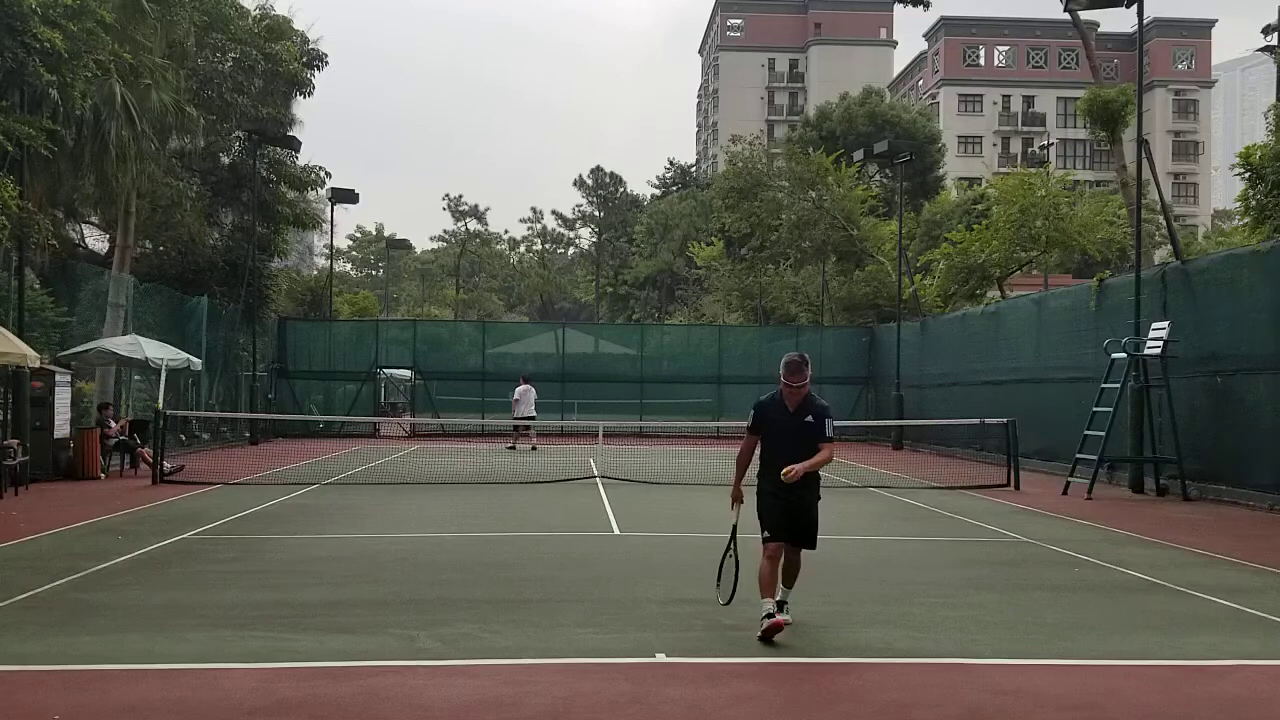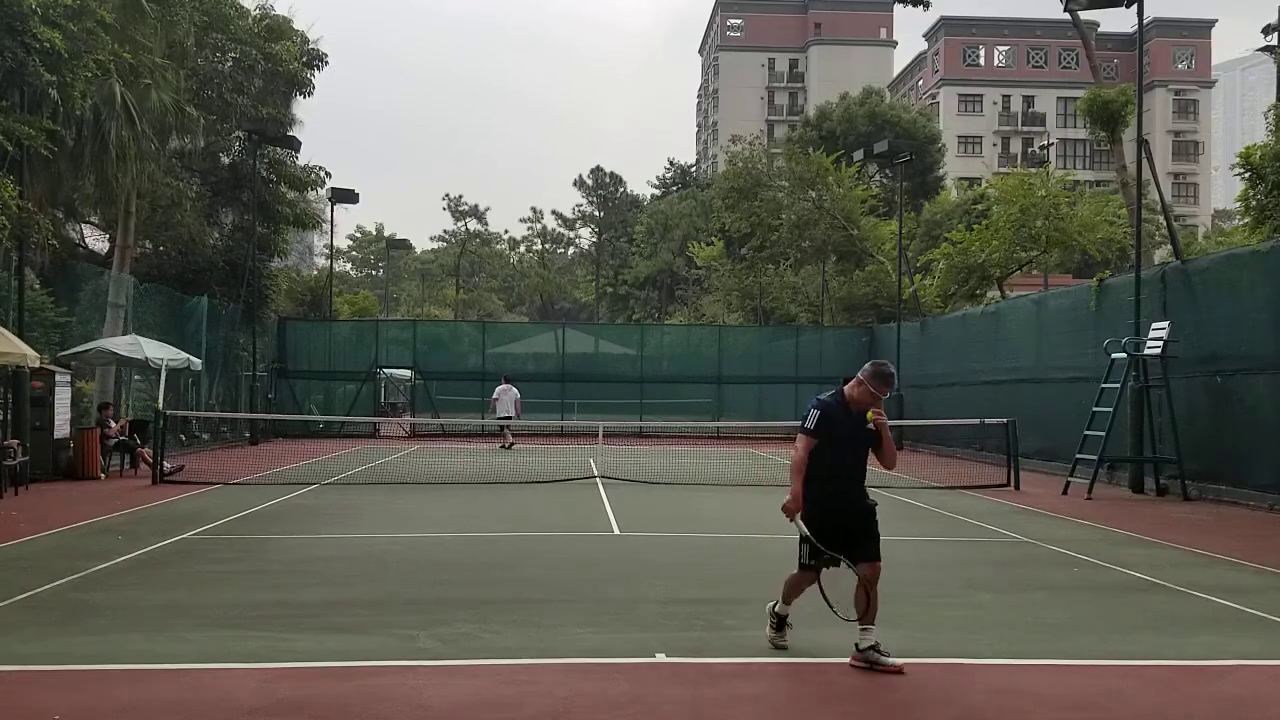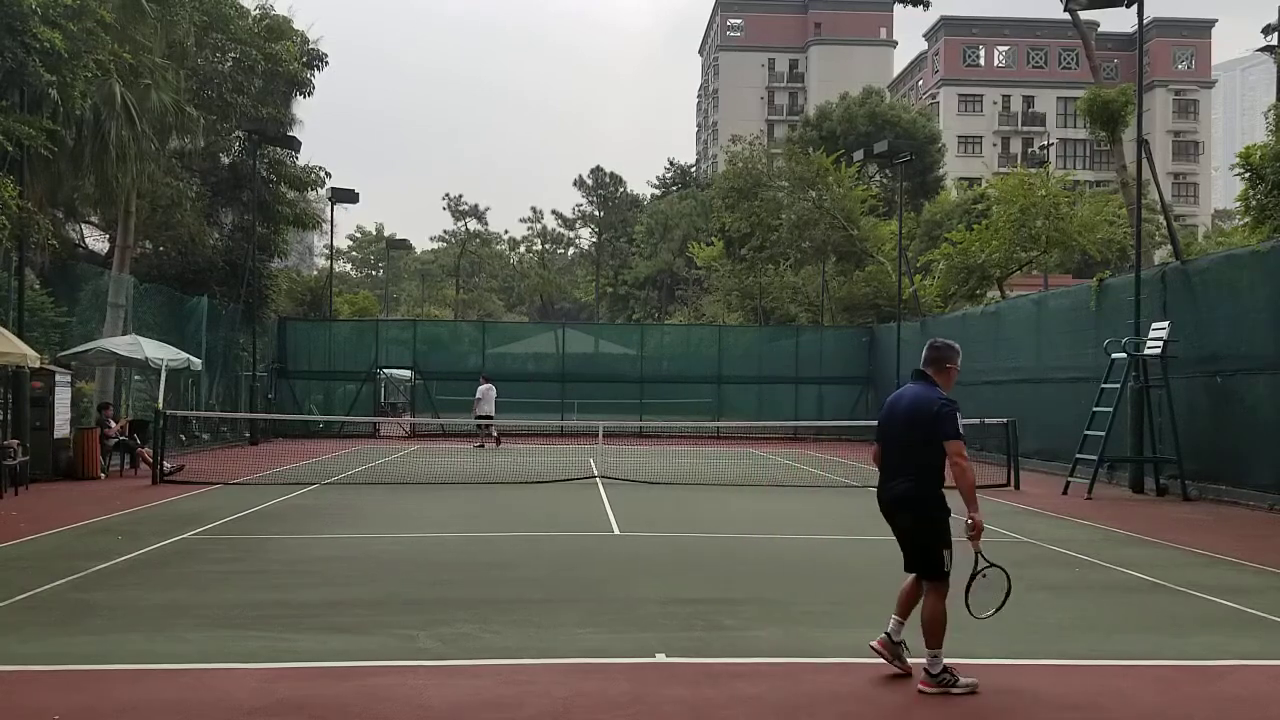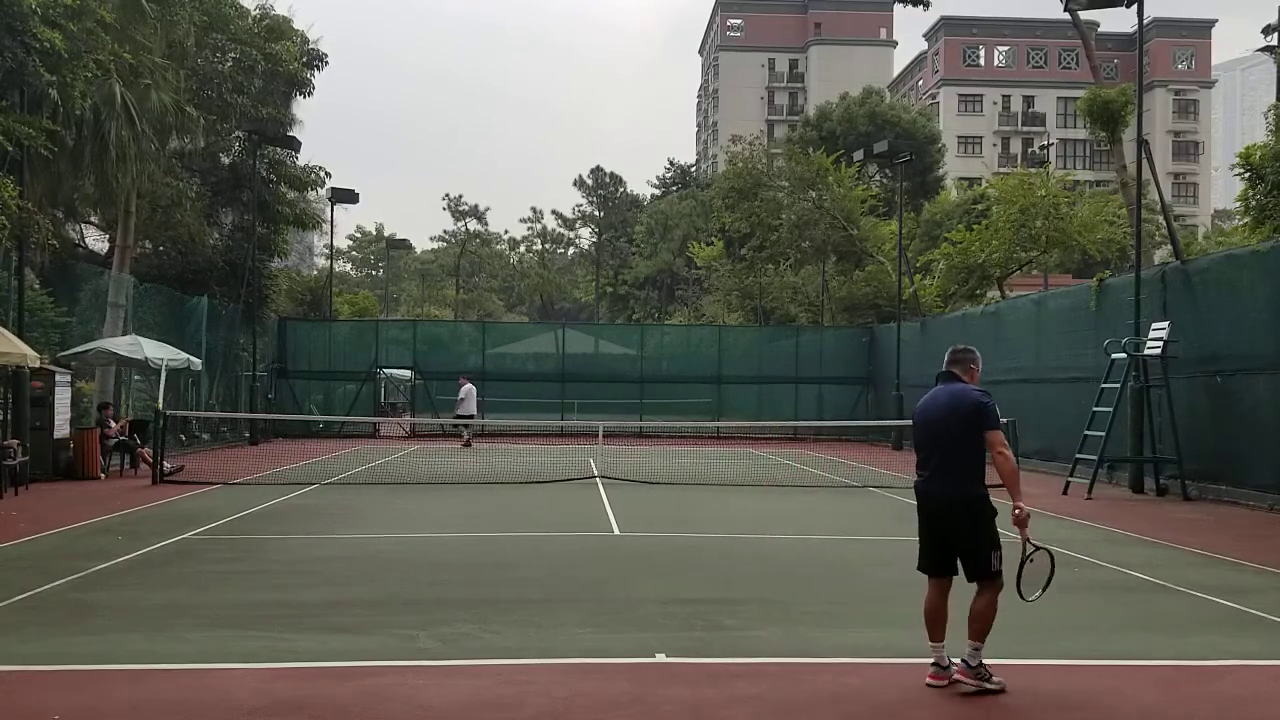
dt=0.7s
person 1, frame 1
left shoulder: (820, 410)
right shoulder: (764, 406)
left elbow: (827, 453)
right elbow: (748, 447)
left wrist: (802, 467)
right wrist: (737, 484)
left hip: (805, 493)
right hip: (771, 490)
left knee: (793, 551)
right knee: (772, 550)
left ankle: (782, 600)
right ankle: (768, 615)
person 1, frame 2
left shoulder: (871, 416)
right shoulder: (824, 406)
left elbow: (889, 463)
right elbow: (801, 450)
left wrist: (884, 431)
right wrist: (794, 494)
left hip: (856, 504)
right hip: (821, 504)
left knee: (870, 570)
right knee: (810, 572)
left ankle: (865, 645)
right ankle: (779, 613)
person 1, frame 3
left shoulder: (895, 398)
right shoulder: (942, 403)
left elbow: (877, 454)
right elbow: (958, 460)
right wrist: (973, 510)
left hip: (892, 497)
right hip: (922, 502)
left knee: (923, 574)
right knee: (937, 586)
left ankle: (891, 638)
right ankle: (935, 672)
person 1, frame 4
left shoulder: (923, 404)
right shoulder: (977, 398)
right elbow: (1000, 452)
right wrist: (1017, 500)
left hip: (929, 502)
right hip: (967, 502)
left knee: (938, 583)
right knee: (989, 583)
left ankle: (940, 664)
right ankle: (972, 664)
